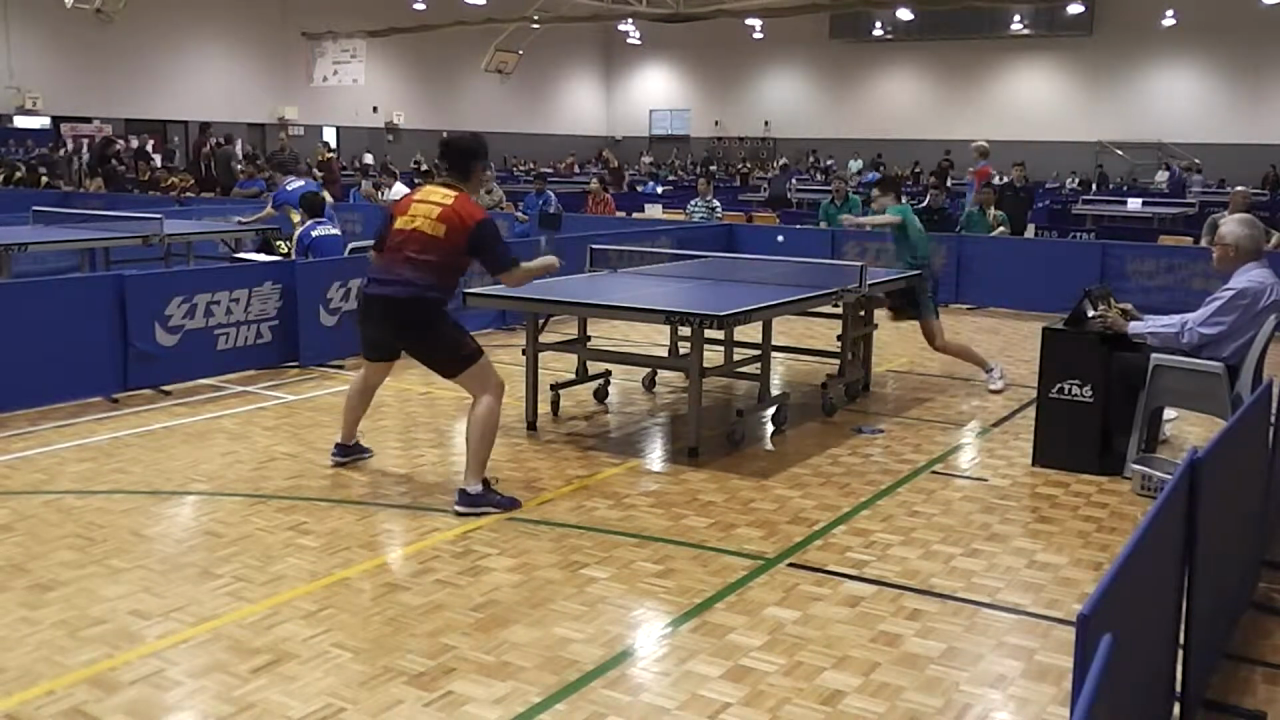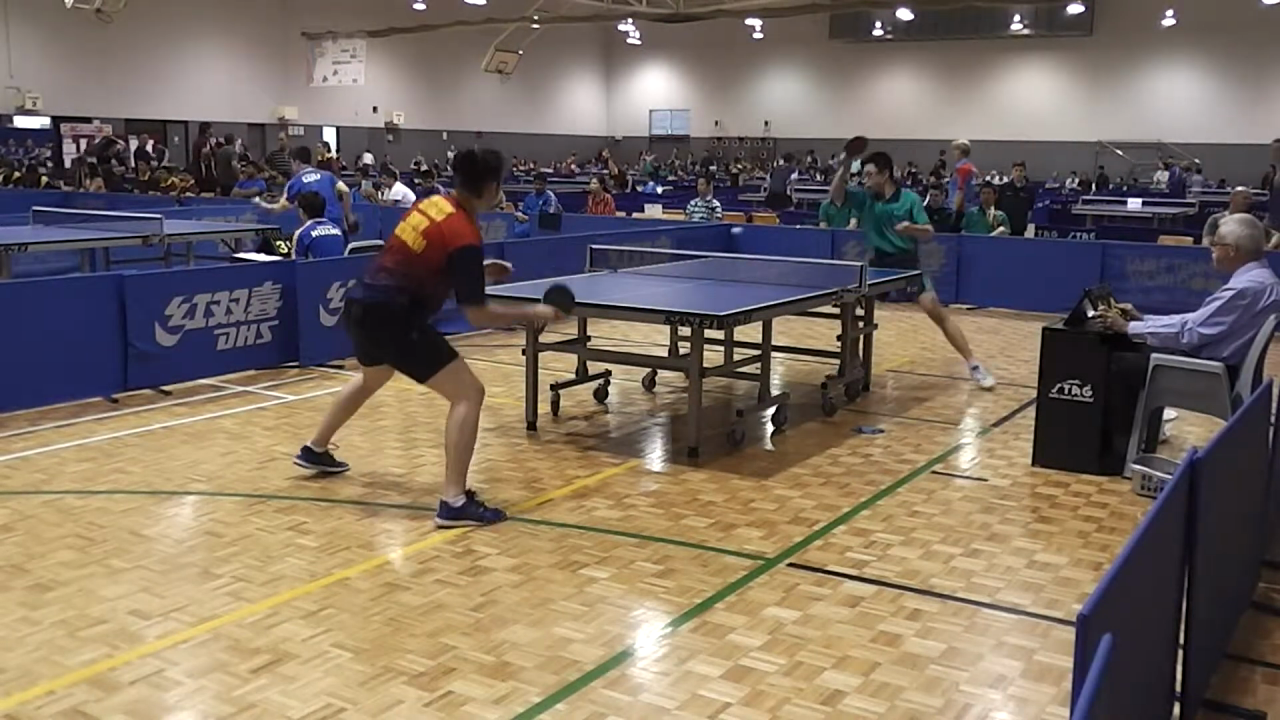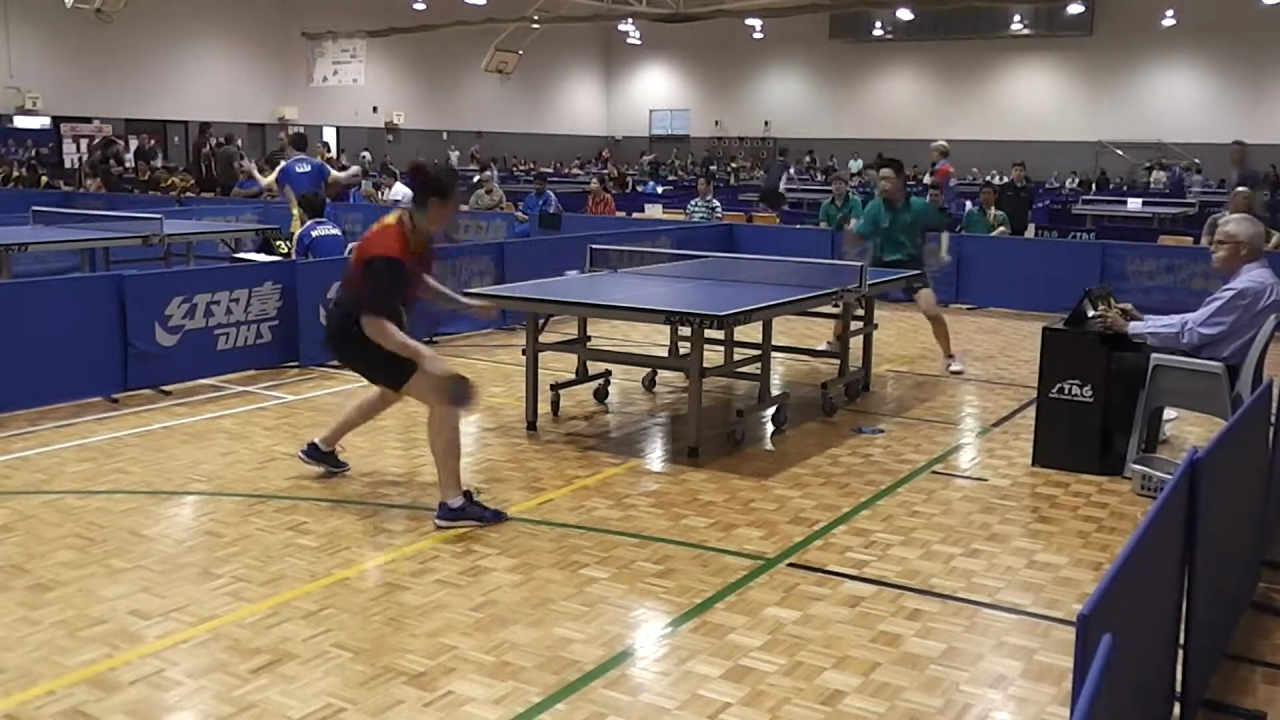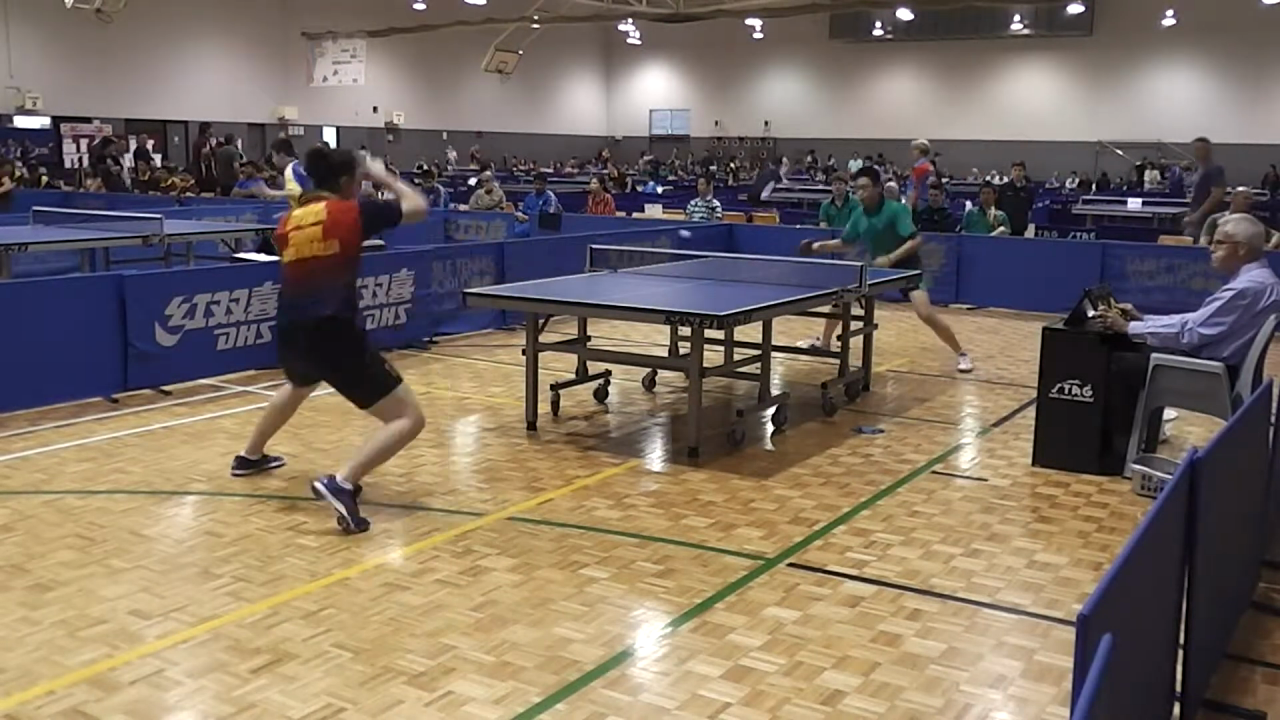
dt=0.3s
person 1, frame 1
left shoulder: (408, 200)
right shoulder: (472, 216)
right elbow: (511, 276)
right wrist: (545, 264)
left hip: (374, 302)
right hip: (419, 311)
left knee: (372, 372)
right knee: (489, 388)
left ankle: (346, 444)
right ankle: (473, 489)
person 1, frame 2
left shoulder: (434, 203)
right shoulder: (463, 238)
right elbow: (477, 314)
left wrist: (482, 269)
right wrist: (533, 314)
left hip: (363, 307)
right hip: (388, 320)
left knee: (373, 376)
right knee: (468, 392)
left ankle: (315, 450)
right ankle: (454, 501)
person 1, frame 3
left shoulder: (412, 228)
right shoulder: (388, 251)
left elbow: (417, 282)
right elbow: (374, 324)
left wrist: (462, 302)
right wrist: (424, 354)
left hip: (354, 326)
right hip: (354, 335)
left knee: (392, 390)
right knee: (445, 393)
left ankle: (321, 447)
right ankle: (452, 504)
person 1, frame 4
left shoulder: (288, 221)
right shoulder: (353, 211)
right elbow: (416, 207)
right wrist: (383, 175)
left hip: (293, 335)
right hip: (337, 338)
left knee: (299, 387)
right knee: (408, 419)
left ankle: (250, 455)
right ankle: (341, 482)
person 2, frame 1
left shoulder: (1247, 287)
right shoulder: (1258, 279)
left elbow: (1190, 331)
right elbow: (1197, 320)
left wrist: (1128, 328)
right wrist: (1143, 318)
right hip: (1216, 365)
left knee: (1120, 364)
right knee: (1142, 352)
left ankle: (1123, 448)
right ankle: (1139, 440)
person 2, frame 2
left shoulder: (1248, 288)
right shoulder: (1258, 279)
left elbow: (1189, 332)
right elbow: (1197, 320)
left wrist: (1128, 327)
right wrist: (1142, 318)
right hip: (1216, 365)
left knee: (1120, 364)
right knee: (1142, 352)
left ankle: (1123, 447)
right ankle: (1140, 440)
person 2, frame 3
left shoulder: (1248, 287)
right shoulder: (1257, 279)
left elbow: (1190, 332)
right elbow: (1197, 320)
left wrist: (1128, 328)
right wrist: (1143, 318)
right hip: (1215, 364)
left knee: (1120, 364)
right knee: (1140, 352)
left ankle: (1123, 446)
right ankle: (1140, 438)
person 2, frame 4
left shoulder: (1248, 288)
right shoulder: (1257, 279)
left elbow: (1190, 331)
right elbow: (1197, 320)
left wrist: (1128, 327)
right wrist: (1142, 318)
left knee: (1120, 364)
right knee: (1142, 352)
left ankle: (1123, 445)
person 3, frame 1
left shoulder: (898, 209)
right shoulder: (904, 213)
left elbow: (895, 220)
left wrist: (859, 221)
left hip: (918, 279)
left knee: (939, 343)
left ankle: (991, 369)
person 3, frame 2
left shoulder: (909, 199)
right shoulder: (867, 196)
left elbow: (928, 232)
right elbow: (835, 194)
left wrist: (913, 229)
right wrist: (844, 169)
left hip: (907, 262)
right hip: (880, 262)
left knee: (937, 314)
left ankle: (974, 365)
person 3, frame 3
left shoulder: (919, 207)
right shoulder: (874, 208)
left elbow: (941, 225)
right elbow: (857, 238)
left hip: (911, 264)
right hip: (881, 264)
left knee: (932, 312)
left ankle: (949, 357)
right ankle: (835, 344)
person 3, frame 4
left shoulder: (896, 210)
right shoulder: (859, 215)
left elbow: (915, 241)
right elbow: (844, 243)
left wrist: (890, 258)
right wrist: (819, 245)
left hip: (904, 267)
right hip: (876, 268)
left knee: (926, 314)
left ankle: (960, 354)
right ankle: (825, 340)
